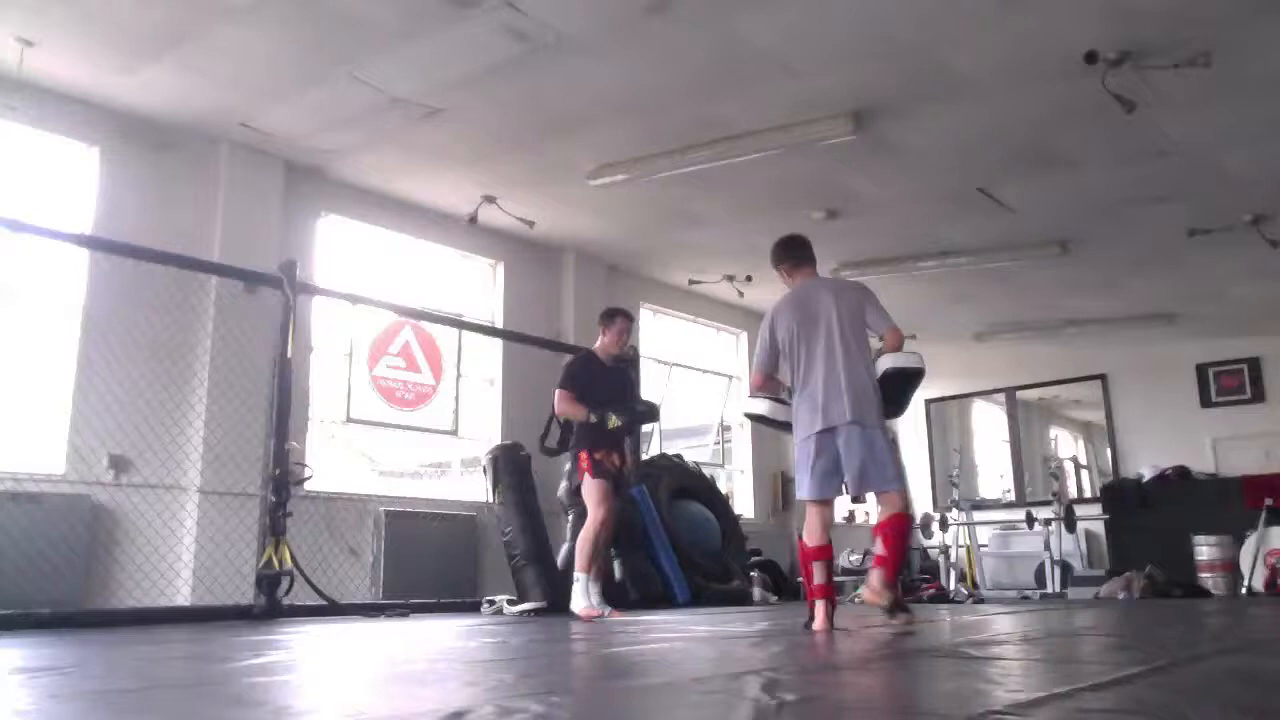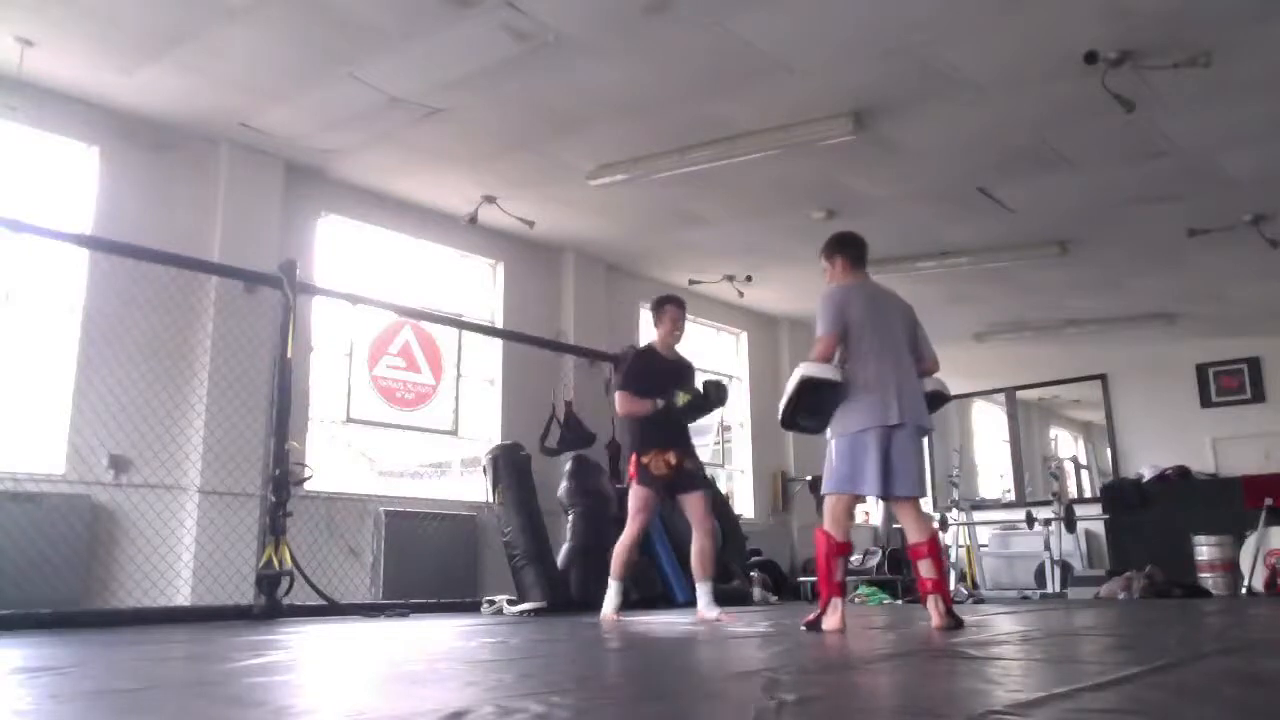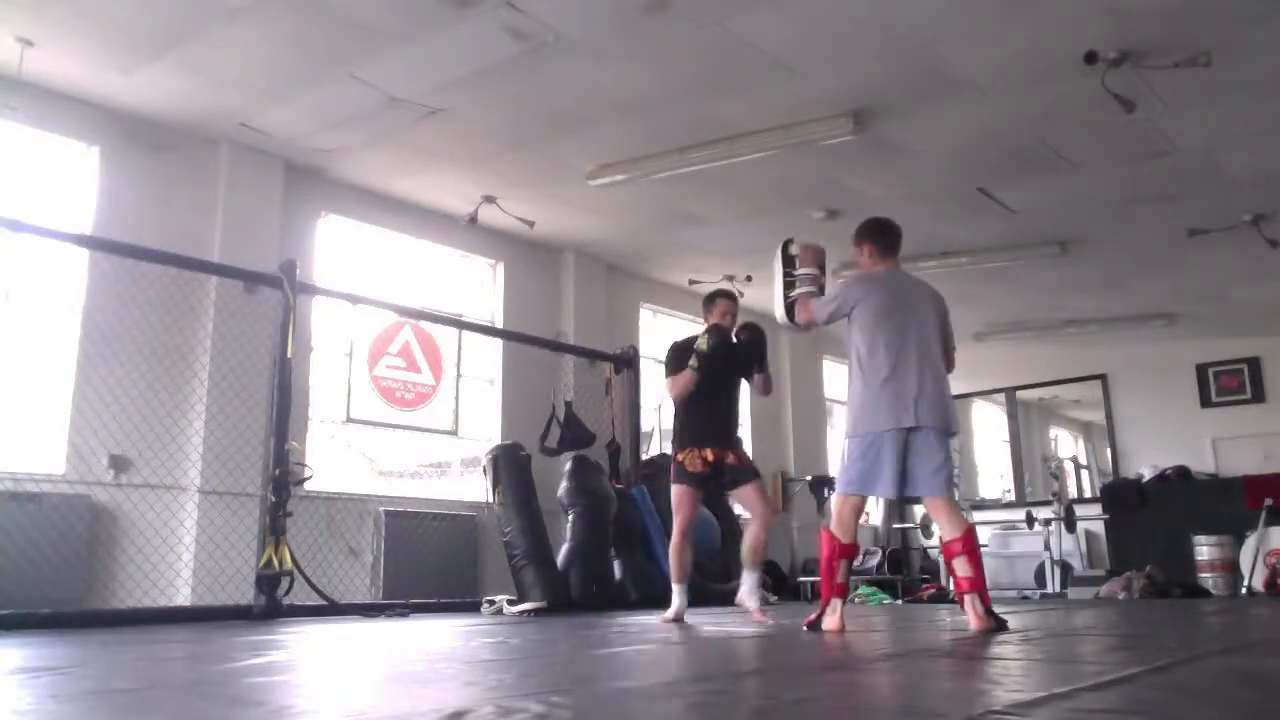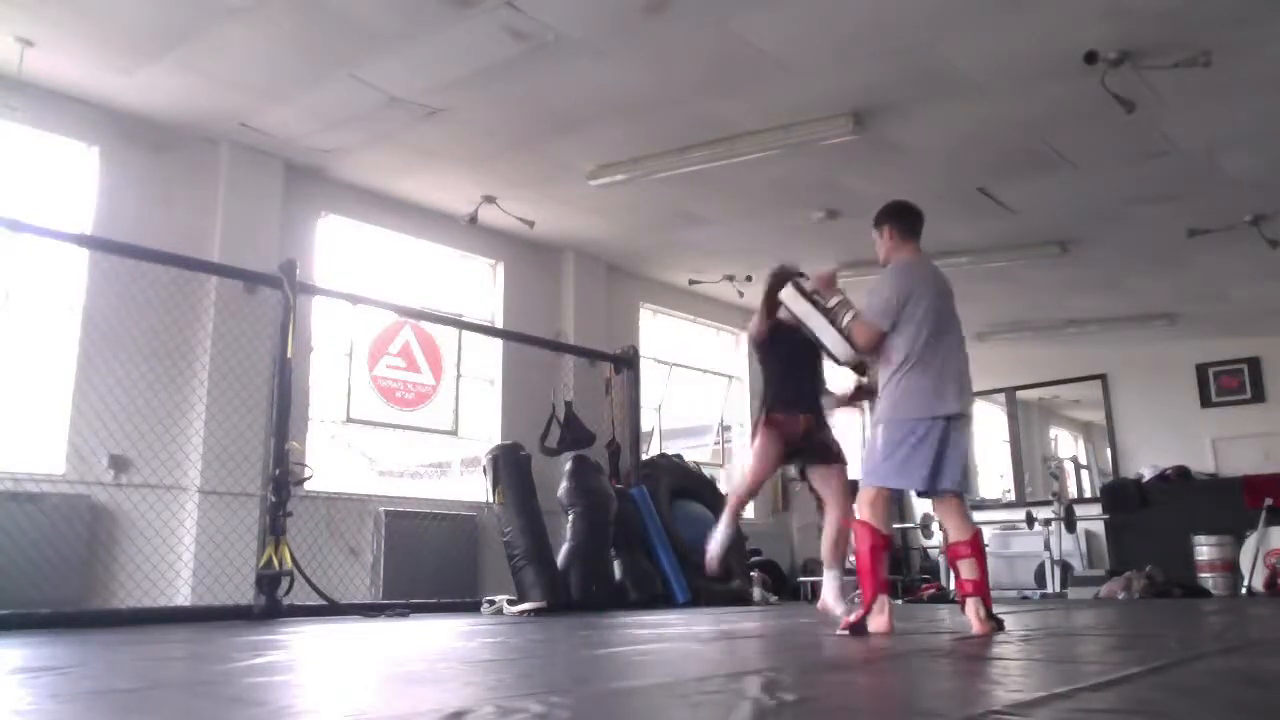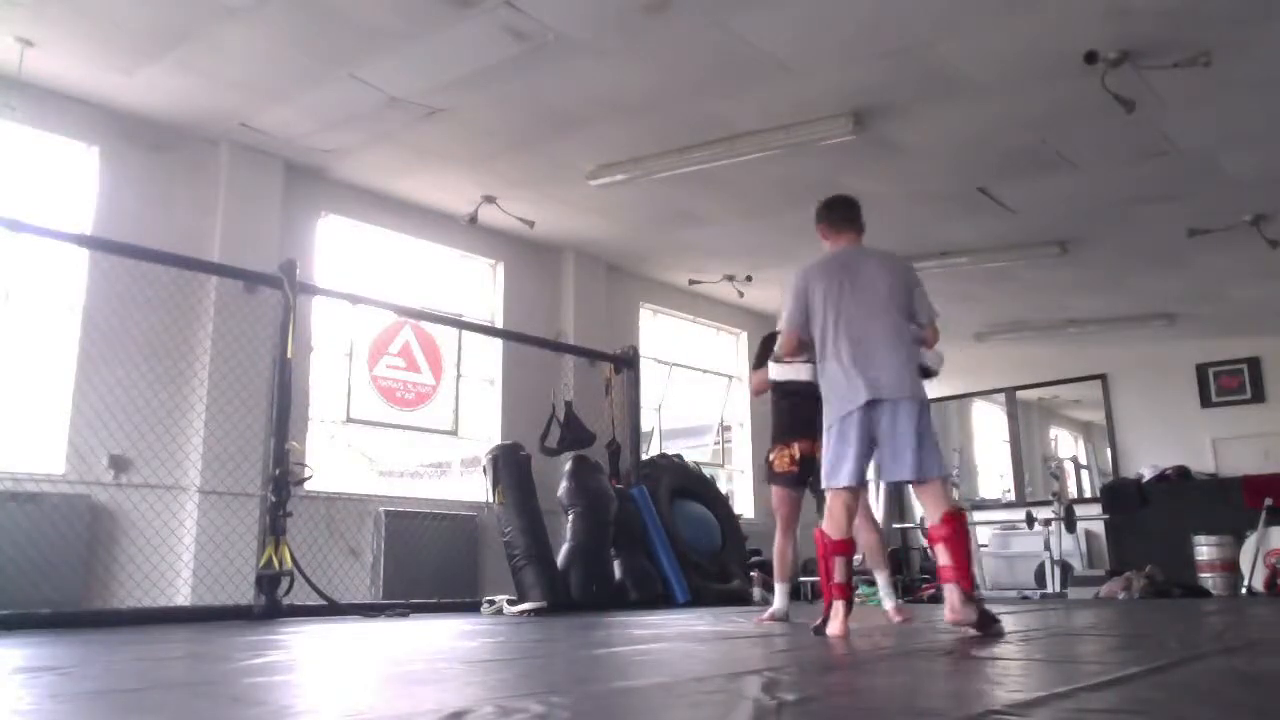
dt=1s
person 1, frame 1
left shoulder: (778, 312)
right shoulder: (854, 292)
left elbow: (759, 382)
right elbow: (895, 340)
left hip: (810, 418)
right hip: (860, 411)
left knee: (817, 511)
right knee: (893, 497)
left ankle: (821, 608)
right ankle: (880, 581)
person 1, frame 2
left shoulder: (836, 297)
right shoulder: (899, 304)
left elbow: (825, 349)
right elbow: (930, 365)
left hip: (858, 414)
right hip: (905, 413)
left knee: (837, 507)
right knee: (909, 508)
left ankle: (833, 608)
right ankle: (938, 605)
person 1, frame 3
left shoulder: (858, 287)
right shoulder: (931, 295)
left elbow: (804, 316)
right elbow: (948, 361)
left wrist: (808, 270)
left hip: (875, 416)
right hip: (928, 415)
left knee: (845, 508)
right knee: (943, 506)
left ankle: (832, 609)
right ankle: (976, 606)
person 1, frame 4
left shoulder: (897, 275)
right shoulder: (934, 278)
left elbow: (866, 340)
left wrist: (833, 297)
left hip: (907, 406)
right hip: (947, 405)
left knee: (872, 499)
right knee: (950, 504)
left ankle: (875, 608)
right ankle: (978, 608)
person 1, frame 5
left shoulder: (810, 275)
right shoulder: (897, 266)
left elbow: (787, 348)
right elbow: (930, 336)
left wrist: (819, 340)
left hip: (845, 395)
right hip: (901, 390)
left knee: (840, 500)
right knee: (932, 489)
left ankle: (836, 611)
right ankle: (959, 596)
person 2, frame 1
left shoulder: (624, 373)
right shoulder: (580, 364)
left elbow: (631, 410)
right elbow: (561, 406)
right wrist: (601, 416)
left hip: (616, 453)
right hip: (590, 450)
left knee: (606, 526)
right knee: (599, 515)
left ankle: (596, 598)
right ankle: (578, 593)
person 2, frame 2
left shoulder: (685, 367)
right shoulder: (639, 361)
right elbow: (623, 406)
left wrist: (709, 400)
right wrist: (667, 401)
left hip: (683, 452)
right hip: (649, 453)
left knee: (704, 523)
right knee: (637, 525)
left ankle: (705, 603)
right ankle: (612, 601)
person 2, frame 3
left shoulder: (737, 351)
right shoulder: (683, 349)
left elbow: (765, 390)
right elbow: (675, 391)
left wrist: (758, 356)
right wrist: (699, 355)
left hip: (728, 447)
right hip: (690, 449)
left knee: (763, 512)
right knee: (683, 526)
left ankle: (748, 590)
right ankle: (679, 602)
person 2, frame 4
left shoulder: (811, 340)
right shoulder: (774, 327)
right elbow: (757, 328)
left wrist: (844, 398)
right wrist: (770, 292)
left hip: (814, 424)
right hip: (780, 418)
left knee: (840, 502)
right knee: (755, 478)
left ankle: (831, 593)
right ankle: (725, 530)
person 2, frame 5
right shoulder: (774, 341)
right elbow: (755, 386)
right wrist: (777, 361)
right hip: (787, 442)
left knee: (860, 511)
right knee: (784, 523)
left ankle: (888, 597)
right ankle: (780, 603)
